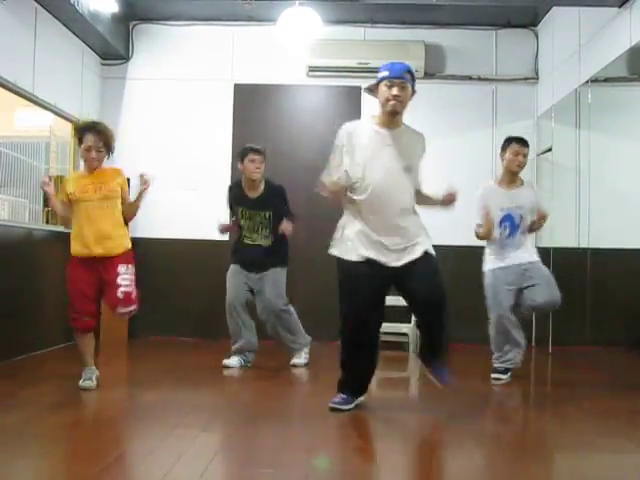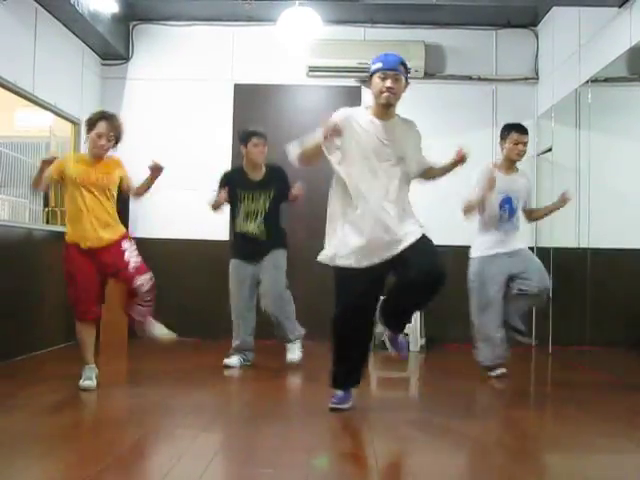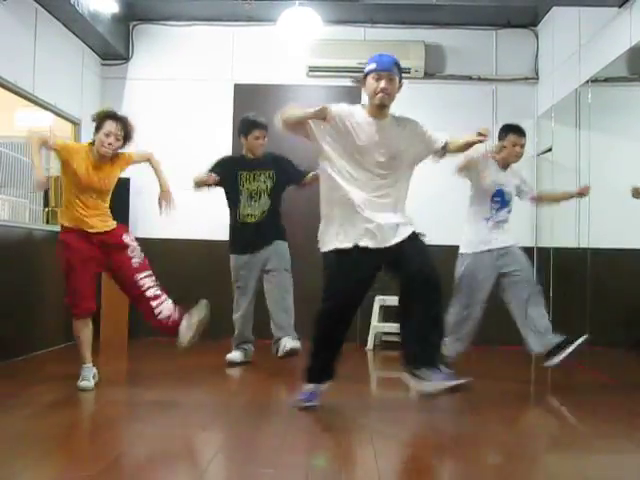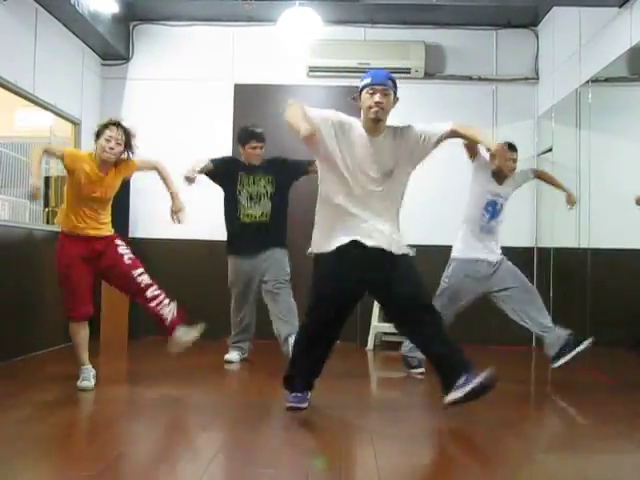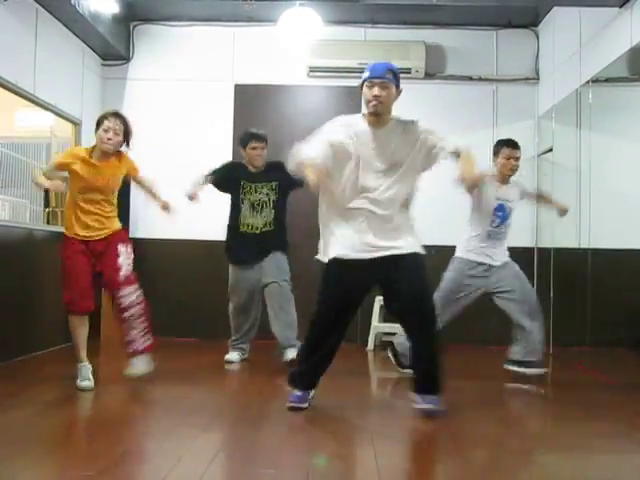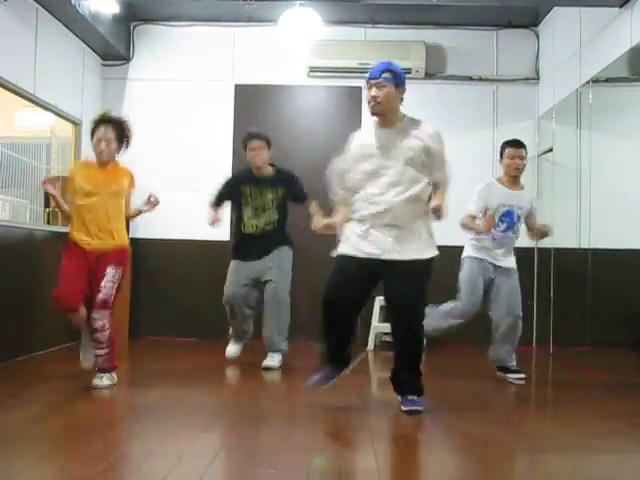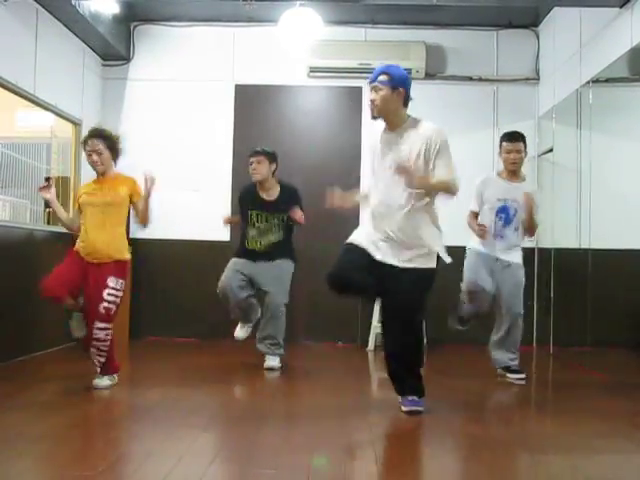
dt=0.1s
person 1, frame 1
left shoulder: (416, 140)
right shoulder: (353, 134)
right elbow: (331, 183)
left wrist: (437, 201)
right wrist: (333, 189)
left hip: (410, 242)
right hip: (360, 245)
left knee: (431, 301)
right knee: (358, 322)
left ankle: (434, 357)
right ankle: (351, 389)
person 1, frame 2
left shoulder: (410, 131)
right shoulder: (344, 120)
left elbow: (422, 172)
right elbow: (299, 158)
left wrist: (451, 165)
right wrist: (322, 139)
left hip: (402, 232)
right hip: (354, 238)
left knee: (429, 275)
right knee: (350, 317)
left ankle: (392, 319)
right ankle: (344, 384)
person 1, frame 3
left shoulder: (408, 129)
right shoulder: (340, 117)
left elbow: (442, 148)
right elbow: (286, 120)
left wrist: (471, 141)
right wrist: (311, 115)
left hip: (394, 227)
right hip: (348, 232)
left knee: (424, 284)
right knee: (336, 311)
left ankle: (424, 366)
right ankle: (316, 378)
person 1, frame 4
left shoulder: (408, 138)
right shoulder: (337, 127)
left elbow: (452, 128)
right elbow: (293, 108)
left wrist: (485, 142)
right wrist: (304, 125)
left hip: (387, 241)
right hip: (341, 241)
left knee: (417, 307)
right knee: (323, 318)
left ankle: (457, 378)
right ankle: (298, 385)
person 1, frame 5
left shoulder: (414, 133)
right shoulder: (343, 128)
left elbow: (453, 150)
right elbow: (301, 157)
right wrist: (313, 174)
left hip: (400, 242)
right hip: (349, 242)
left knee: (419, 312)
right knee: (329, 318)
left ankle: (427, 388)
right ankle: (303, 382)
person 1, frame 6
left shoulder: (425, 134)
right shoulder: (360, 140)
left elbow: (440, 182)
left wrist: (438, 201)
right wrist: (338, 218)
left hip: (409, 245)
right hip: (360, 240)
left knee: (407, 320)
right knee: (335, 302)
left ankle: (408, 389)
right ankle: (337, 360)
person 1, frame 7
left shoulder: (428, 135)
right shoulder: (384, 137)
left elbow: (450, 186)
left wrist: (421, 179)
right wrist: (354, 198)
left hip: (413, 246)
right hip: (373, 235)
left knee: (403, 324)
right knee: (340, 276)
left ankle: (410, 389)
right ankle: (387, 292)
person 2, frame 1
left shoulder: (117, 177)
right shoulder: (71, 181)
left elbow: (128, 215)
right elbow: (67, 217)
left wrist: (141, 195)
right wrist: (52, 197)
left hip: (116, 253)
right hip: (81, 256)
left knee: (124, 306)
right knee: (82, 318)
left ankle: (122, 303)
right ankle: (89, 369)
person 2, frame 2
left shoulder: (116, 166)
right shoulder: (68, 162)
left elbow: (135, 193)
right elbow: (38, 187)
left wrist: (152, 177)
right wrist: (43, 167)
left hip: (114, 238)
right hip: (80, 245)
left knee: (142, 281)
right knee: (85, 309)
left ankle: (143, 320)
right ankle: (89, 368)
person 2, frame 3
left shoulder: (121, 160)
right shoulder: (74, 151)
left elbow: (149, 156)
right elbow: (36, 139)
left wrist: (164, 187)
right wrist: (38, 169)
left hip: (108, 231)
right hip: (75, 234)
left knee: (139, 277)
right knee: (81, 302)
left ankle: (179, 325)
right ankle: (87, 366)
person 2, frame 4
left shoulder: (125, 166)
right shoulder: (76, 159)
left elbow: (156, 164)
right elbow: (42, 148)
left wrist: (174, 196)
right wrist: (35, 178)
left hip: (103, 238)
right hip: (72, 240)
left knee: (137, 278)
right knee: (78, 307)
left ankle: (177, 329)
right ankle: (85, 368)
person 2, frame 5
left shoulder: (124, 162)
right shoulder: (75, 156)
left elbow: (141, 181)
right elbow: (43, 173)
left wrist: (159, 199)
right wrist: (44, 181)
left hip: (111, 235)
right hip: (77, 237)
left knee: (126, 290)
right knee: (78, 304)
left ankle: (140, 352)
right ankle: (83, 365)
person 2, frame 6
left shoulder: (124, 175)
right shoulder: (78, 172)
right elbow: (71, 213)
left wrist: (144, 208)
right wrist: (56, 196)
left hip: (112, 249)
right hip: (79, 246)
left knee: (101, 309)
right knee: (66, 299)
left ankle: (107, 369)
right ankle: (87, 336)
person 2, frame 7
left shoulder: (128, 184)
right shoulder: (86, 189)
left elbow: (143, 222)
right elbow: (73, 226)
left wrist: (147, 196)
right wrist: (53, 202)
left hip: (113, 260)
right hip: (82, 255)
left knee: (101, 321)
right knee: (52, 290)
left ankle: (107, 371)
right ankle: (79, 305)
person 3, frame 1
left shoulder: (530, 192)
right shoulder: (488, 192)
left elbow: (530, 229)
right elbow: (480, 234)
left wrist: (539, 219)
right wrist: (485, 230)
left hip: (527, 260)
right hip: (497, 265)
left knee: (549, 298)
right knee: (500, 314)
left ankle: (516, 306)
right ankle: (504, 361)
person 3, frame 2
left shoulder: (524, 180)
right shoulder: (487, 174)
left elbow: (530, 215)
right elbow: (467, 210)
left wrist: (557, 205)
right wrist: (484, 194)
left hip: (516, 250)
right hip: (487, 253)
left knee: (540, 286)
right knee: (487, 306)
left ankle: (511, 318)
right ankle: (490, 358)
person 3, frame 3
left shoulder: (516, 176)
right shoulder: (484, 162)
left elbow: (538, 198)
right elbow: (462, 169)
left wrist: (575, 193)
right wrist: (484, 156)
left hip: (506, 247)
right hip: (477, 248)
left knee: (526, 293)
right knee: (467, 303)
left ankle: (547, 345)
right ankle: (447, 352)
person 3, frame 4
left shoulder: (512, 180)
right shoulder: (481, 168)
left elbow: (538, 172)
right elbow: (470, 144)
left wrist: (566, 191)
left hip: (494, 259)
right hip: (467, 259)
left knee: (524, 297)
right knee: (443, 306)
left ankle: (557, 343)
right ankle: (412, 352)
person 3, frame 5
left shoulder: (515, 188)
right shoulder: (483, 182)
left elbow: (534, 195)
right elbow: (467, 183)
left wrist: (554, 203)
left hip: (500, 260)
right hip: (470, 258)
left knee: (526, 301)
right knee: (442, 305)
left ankle: (524, 356)
right ankle: (402, 348)
person 3, frame 6
left shoulder: (527, 197)
right shoulder: (486, 188)
left elbow: (533, 232)
right elbow: (466, 221)
left wrist: (542, 231)
right wrist: (481, 227)
left hip: (505, 263)
right hip: (477, 257)
left knee: (510, 315)
right knee: (466, 306)
left ankle: (505, 362)
right ankle: (422, 323)
person 3, frame 7
left shoulder: (528, 191)
right shoulder: (485, 183)
left elbow: (530, 232)
right elbow: (471, 217)
left wrist: (529, 213)
right wrist: (477, 228)
left hip: (510, 258)
right hip: (481, 250)
left knee: (511, 310)
right knee: (476, 287)
left ankle: (506, 360)
right ankle: (467, 309)
person 4, frame 1
left shoulder: (276, 191)
right shoulder: (234, 191)
left elbow: (288, 218)
left wrist: (287, 226)
right wrist: (228, 226)
left hip: (272, 262)
right hip: (242, 261)
left knee: (275, 305)
right knee: (234, 302)
left ankle: (301, 346)
right ankle: (244, 352)
person 4, frame 2
left shoulder: (277, 174)
right shoulder: (231, 177)
left elbow: (288, 198)
right elbow: (215, 206)
left wrist: (295, 194)
right wrist: (218, 201)
left hip: (272, 250)
right hip: (241, 253)
left knee: (274, 295)
right knee: (240, 301)
left ankle: (293, 339)
right ankle: (243, 351)
person 4, frame 3
left shoulder: (278, 163)
right shoulder: (230, 165)
left elbow: (302, 181)
right elbow: (198, 183)
left wrist: (314, 176)
right wrist: (205, 179)
left hip: (273, 240)
right hip: (242, 244)
left knee: (279, 281)
right knee: (244, 294)
left ankle: (285, 338)
right ankle: (242, 348)
person 4, frame 4
left shoulder: (278, 166)
right shoulder: (228, 166)
left elbow: (312, 167)
right elbow: (205, 165)
right wrist: (192, 171)
left hip: (273, 246)
right hip: (240, 247)
left knee: (278, 288)
right knee: (241, 296)
left ankle: (290, 339)
right ankle: (239, 345)
person 4, frame 5
left shoulder: (279, 171)
right shoulder: (232, 171)
right elbow: (208, 178)
right wrist: (195, 189)
left hip: (272, 250)
right hip: (240, 252)
left knee: (279, 290)
right knee: (242, 301)
left ankle: (290, 346)
right ankle: (239, 346)
person 4, frame 6
left shoulder: (285, 178)
right shoulder: (240, 179)
left elbow: (307, 201)
right elbow: (218, 200)
left wrist: (317, 217)
right wrist: (214, 213)
left hip: (277, 248)
right hip: (244, 252)
left knee: (277, 293)
right knee: (233, 295)
left ankle: (275, 350)
right ankle: (239, 336)
person 4, frame 7
left shoulder: (289, 192)
right shoulder: (246, 193)
left elbow: (301, 220)
left wrist: (299, 217)
right wrist: (232, 219)
left hip: (278, 259)
right hip: (246, 257)
left knee: (275, 301)
right knee: (227, 285)
left ankle: (273, 351)
right ankle: (249, 315)
